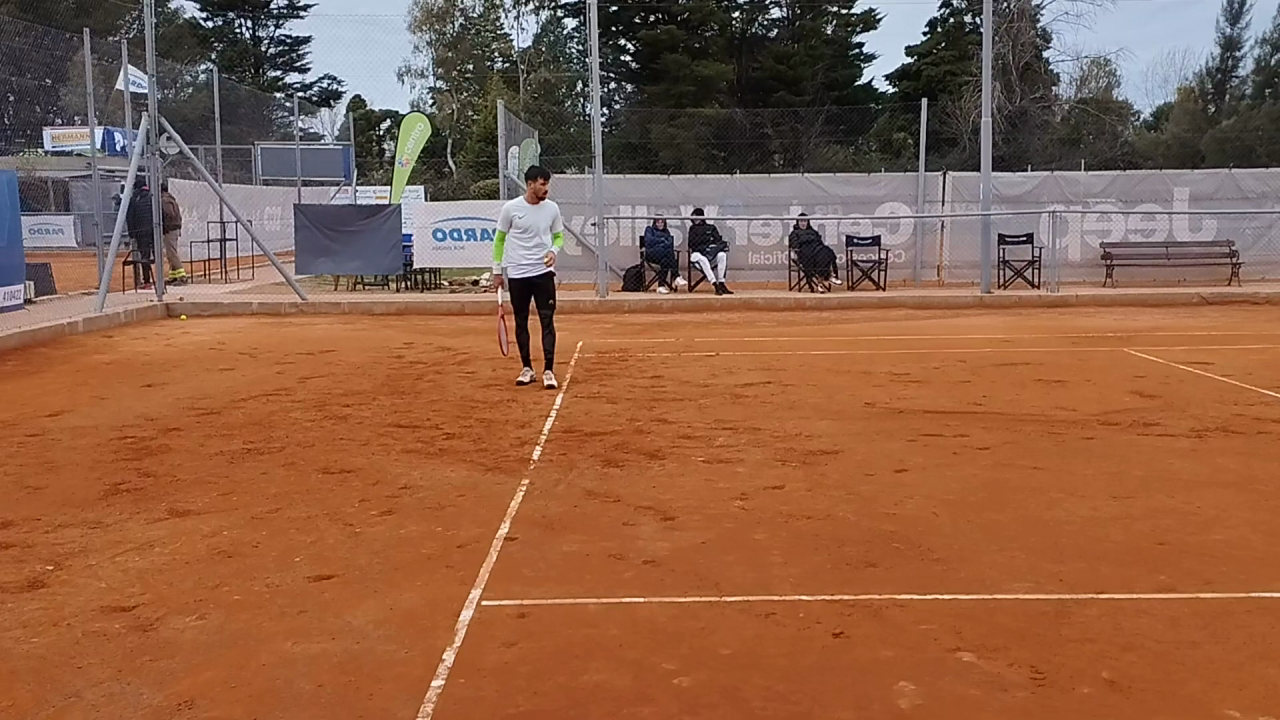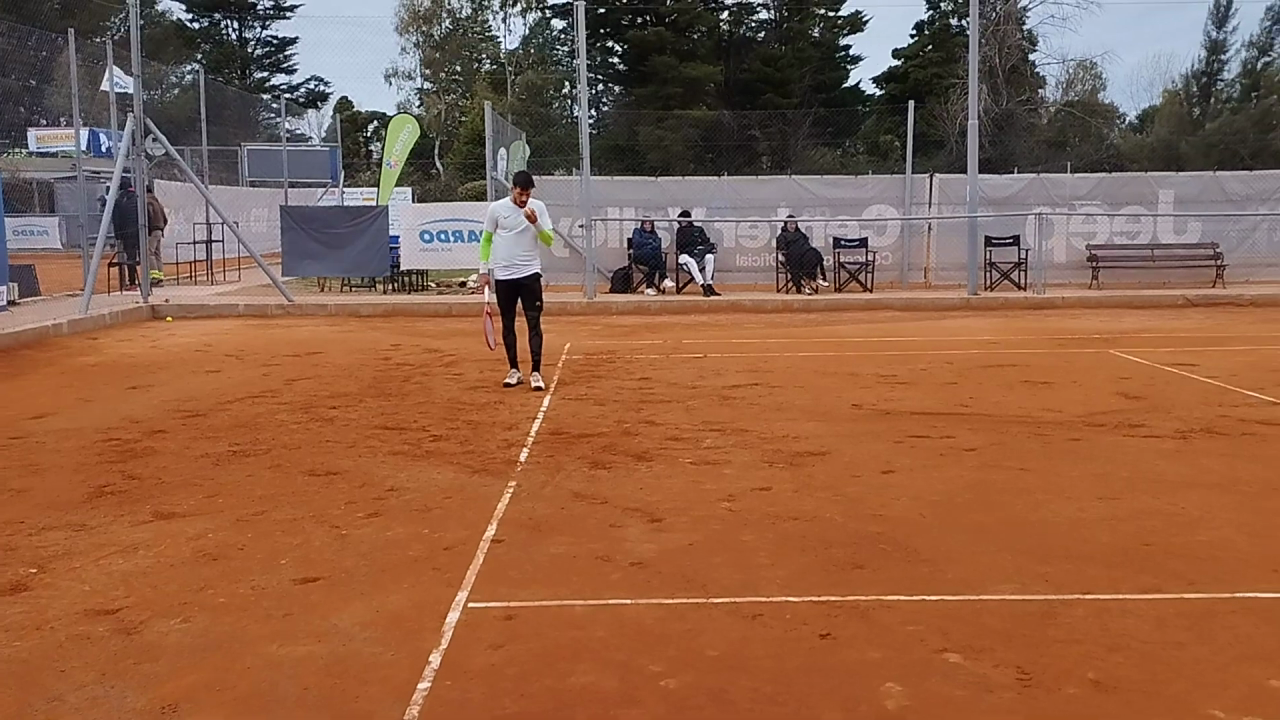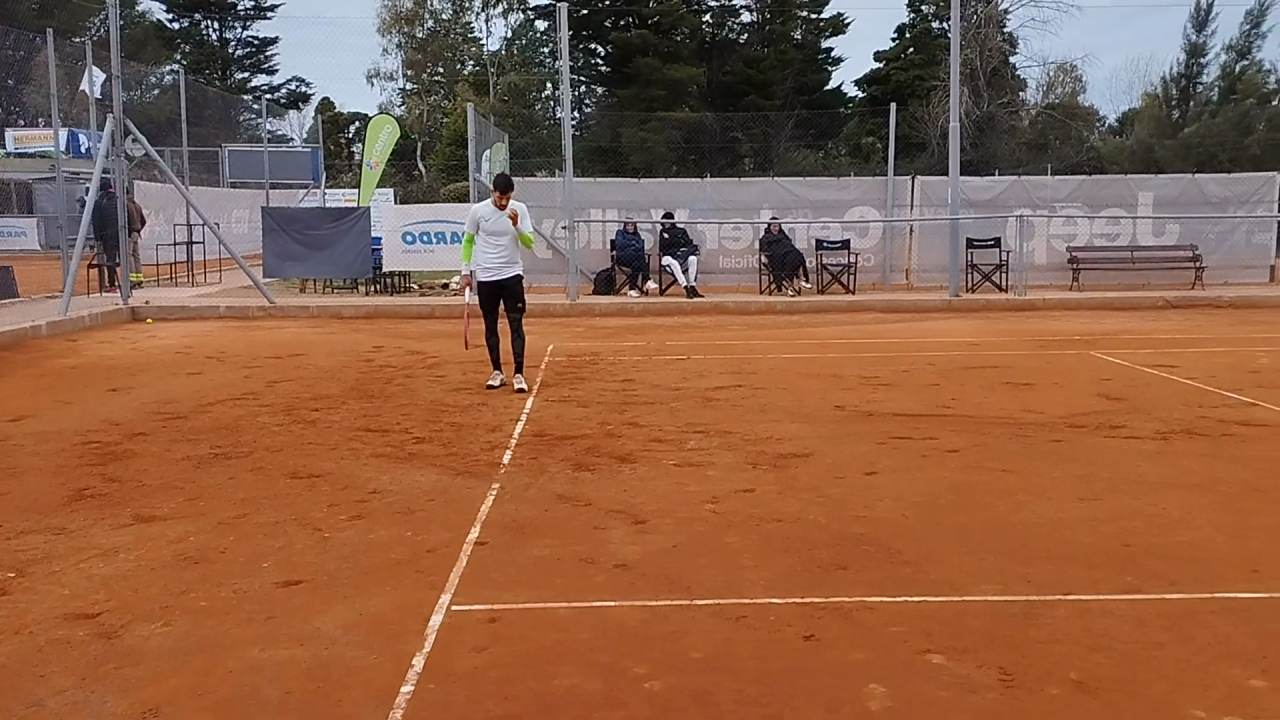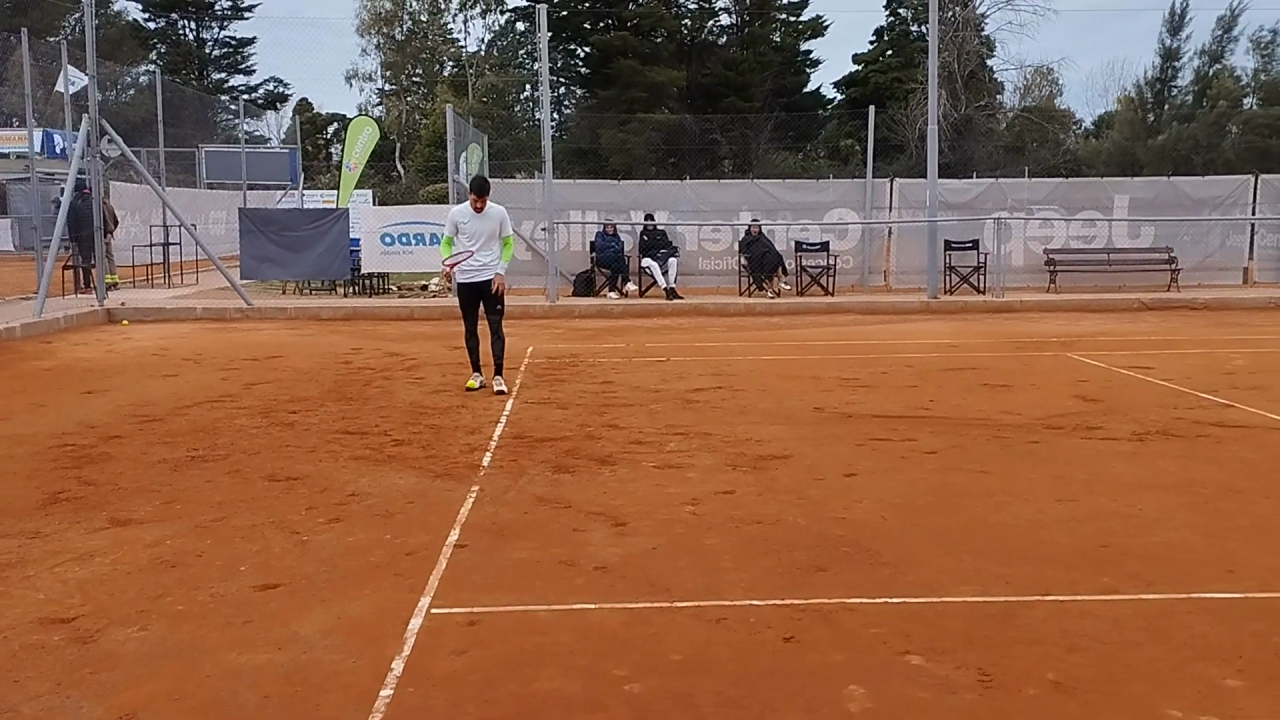
dt=0.4s
person 1, frame 1
left shoulder: (552, 208)
right shoulder: (510, 208)
left elbow: (558, 236)
right elbow: (500, 240)
left wrist: (554, 251)
right wrist: (497, 270)
left hip: (543, 273)
right hip: (517, 274)
left knee: (547, 321)
right knee: (521, 322)
left ankle: (548, 370)
right ankle: (527, 368)
person 1, frame 2
left shoulder: (538, 208)
right shoulder: (496, 208)
left elbow: (549, 240)
right elbow: (486, 240)
left wrist: (536, 223)
right wrist: (483, 270)
left hip: (530, 273)
right hip: (503, 275)
left knee: (534, 322)
right knee: (507, 324)
left ankle: (535, 372)
right ankle: (514, 370)
person 1, frame 3
left shoulder: (520, 209)
right shoulder: (478, 210)
left elbow: (530, 241)
right elbow: (468, 241)
left wrist: (517, 226)
right wrist: (466, 271)
left hip: (512, 275)
right hip: (485, 277)
left knee: (516, 324)
right knee: (490, 325)
left ankle: (518, 374)
right ankle: (497, 372)
person 1, frame 4
left shoulder: (499, 212)
right shoulder: (456, 213)
left elbow: (508, 244)
right elbow: (447, 243)
left wrist: (500, 272)
left hip: (491, 278)
right hip: (465, 279)
left knee: (496, 326)
right knee: (470, 327)
left ankle: (498, 376)
right ankle: (477, 374)
